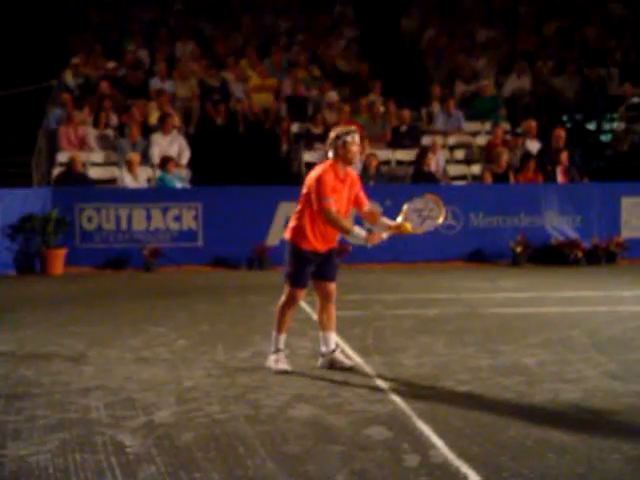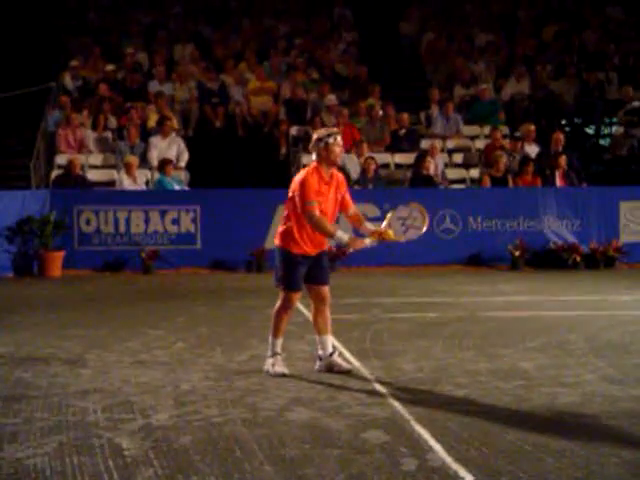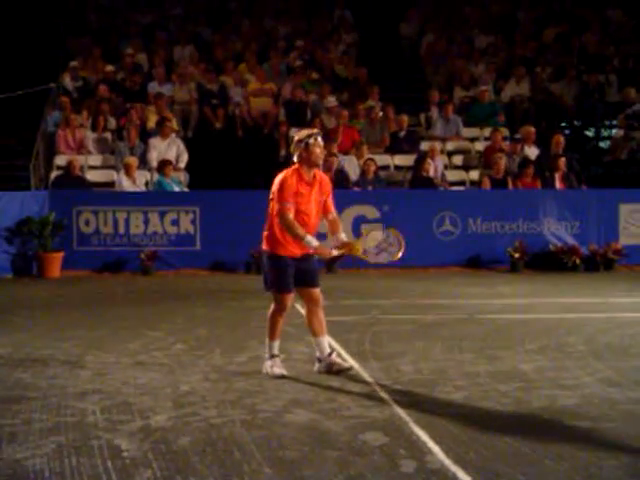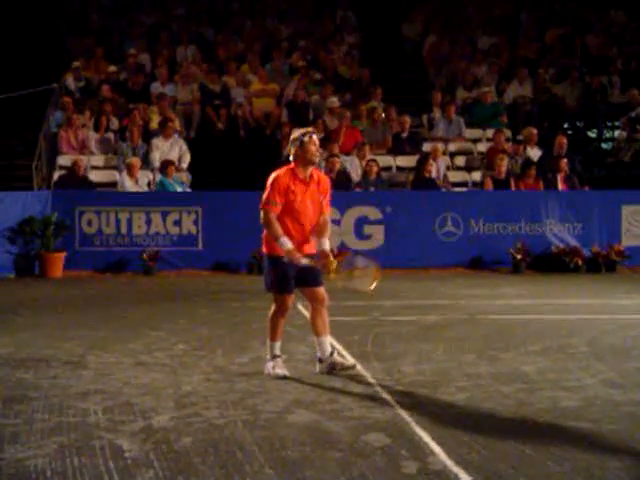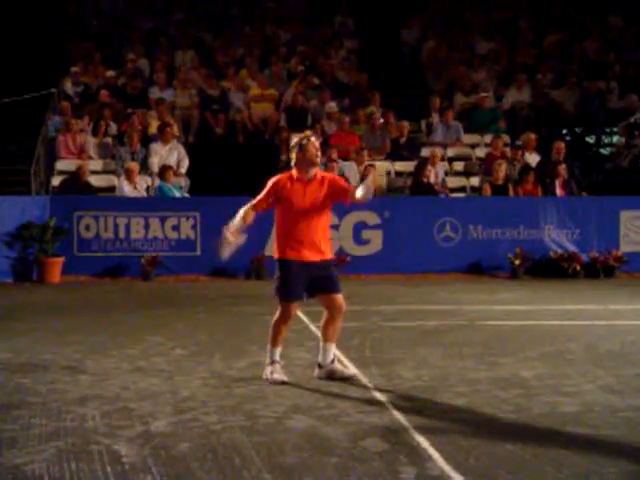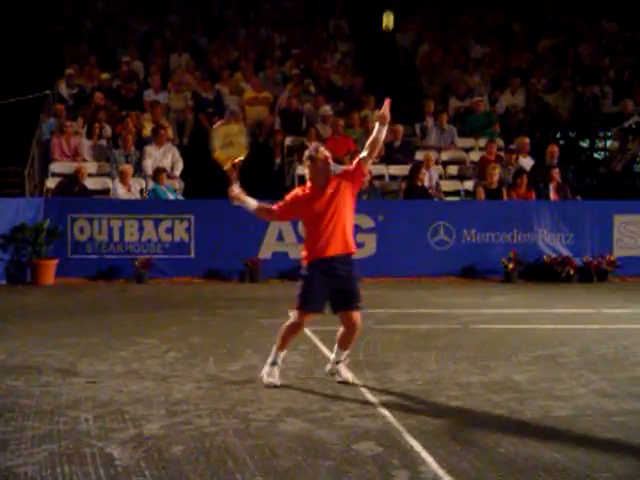
dt=0.3s
person 1, frame 1
left shoulder: (351, 177)
right shoulder: (321, 175)
left elbow: (365, 210)
right elbow: (330, 216)
left wrist: (392, 224)
right wrist: (362, 235)
left hip: (327, 246)
right hip: (303, 243)
left knee: (328, 295)
right knee: (293, 296)
left ankle: (329, 352)
right ankle: (277, 352)
person 1, frame 2
left shoulder: (338, 179)
right shoulder: (306, 178)
left elbow: (351, 212)
right elbow: (313, 219)
left wrist: (372, 230)
right wrist: (345, 239)
left hip: (318, 249)
right hip: (293, 248)
left knee: (322, 300)
right knee: (288, 301)
left ankle: (326, 356)
right ankle: (273, 356)
person 1, frame 3
left shoulder: (323, 181)
right shoulder: (286, 180)
left elbow: (331, 217)
right elbow: (285, 221)
left wrist: (342, 240)
right wrist: (315, 245)
left hip: (305, 252)
right hip: (280, 251)
left knee: (315, 301)
right knee: (282, 304)
left ankle: (325, 357)
right ankle: (272, 358)
person 1, frame 4
left shoulder: (322, 181)
right shoulder: (280, 179)
left elbow: (323, 219)
right elbow: (269, 217)
left wrist: (325, 247)
right wrist: (287, 248)
left hip: (307, 251)
right hip: (282, 254)
left knee: (319, 300)
right knee: (283, 304)
left ankle: (326, 357)
right ankle: (274, 359)
person 1, frame 5
left shoulder: (330, 181)
right shoulder: (281, 183)
left elbow: (355, 195)
right elbow: (253, 207)
left wrist: (367, 188)
right wrist: (236, 227)
left hip: (321, 257)
right hip: (291, 258)
left knee: (337, 307)
right knee: (287, 311)
left ankle: (326, 363)
right ankle: (272, 364)
person 1, frame 6
left shoulder: (346, 182)
right shoulder: (298, 196)
left elbow: (369, 154)
right elbow: (272, 214)
left wrist: (381, 124)
right wrist: (243, 199)
left hip: (343, 263)
right hip: (315, 265)
left knee: (353, 323)
right knee: (298, 321)
left ankle: (336, 363)
right ankle: (273, 365)
